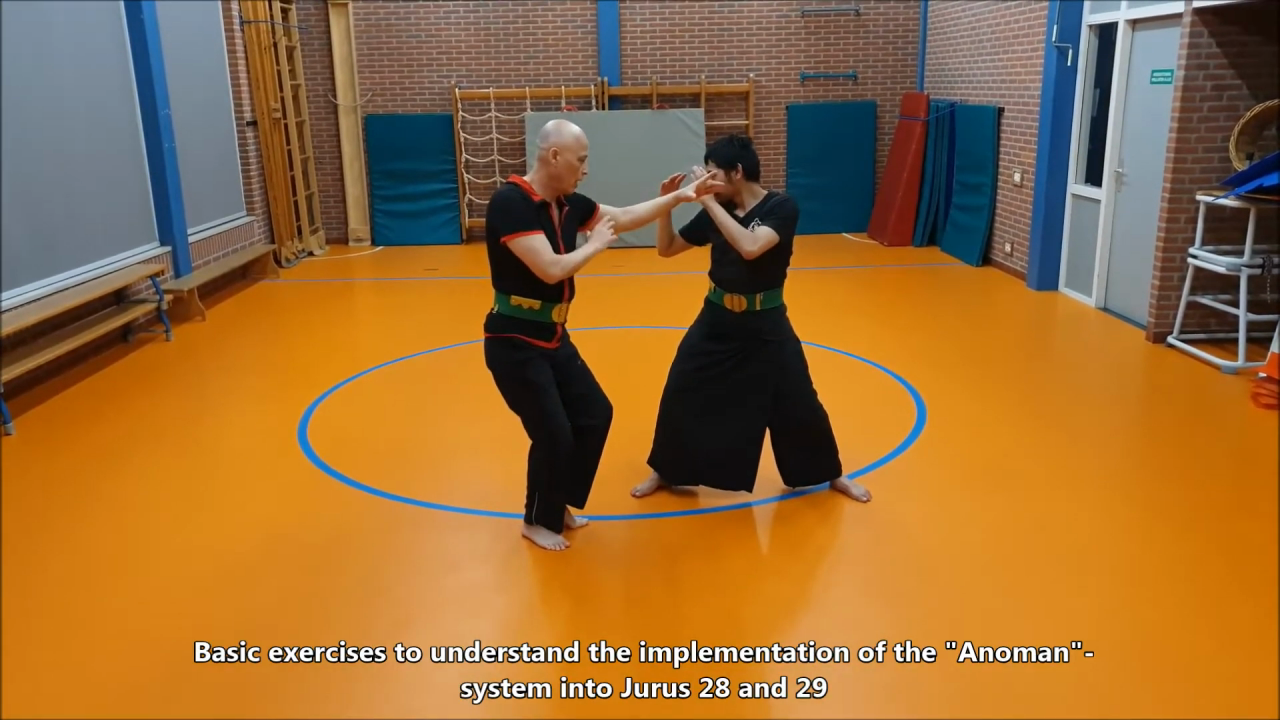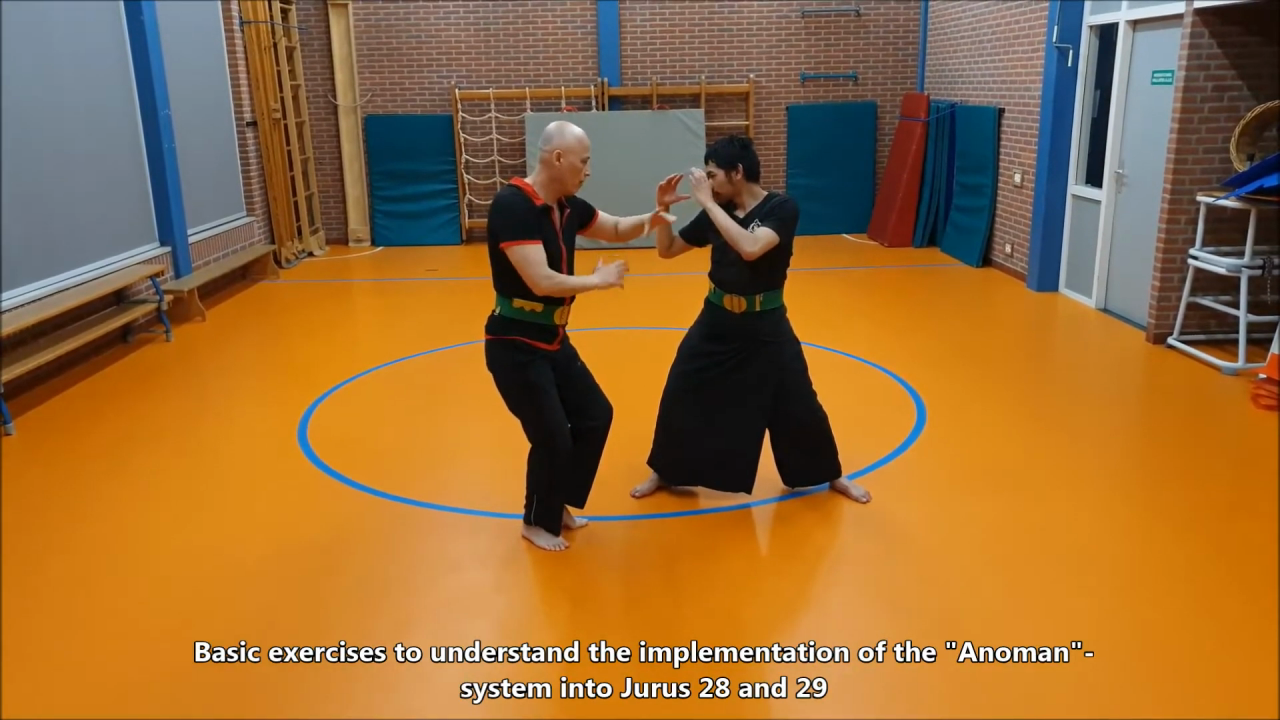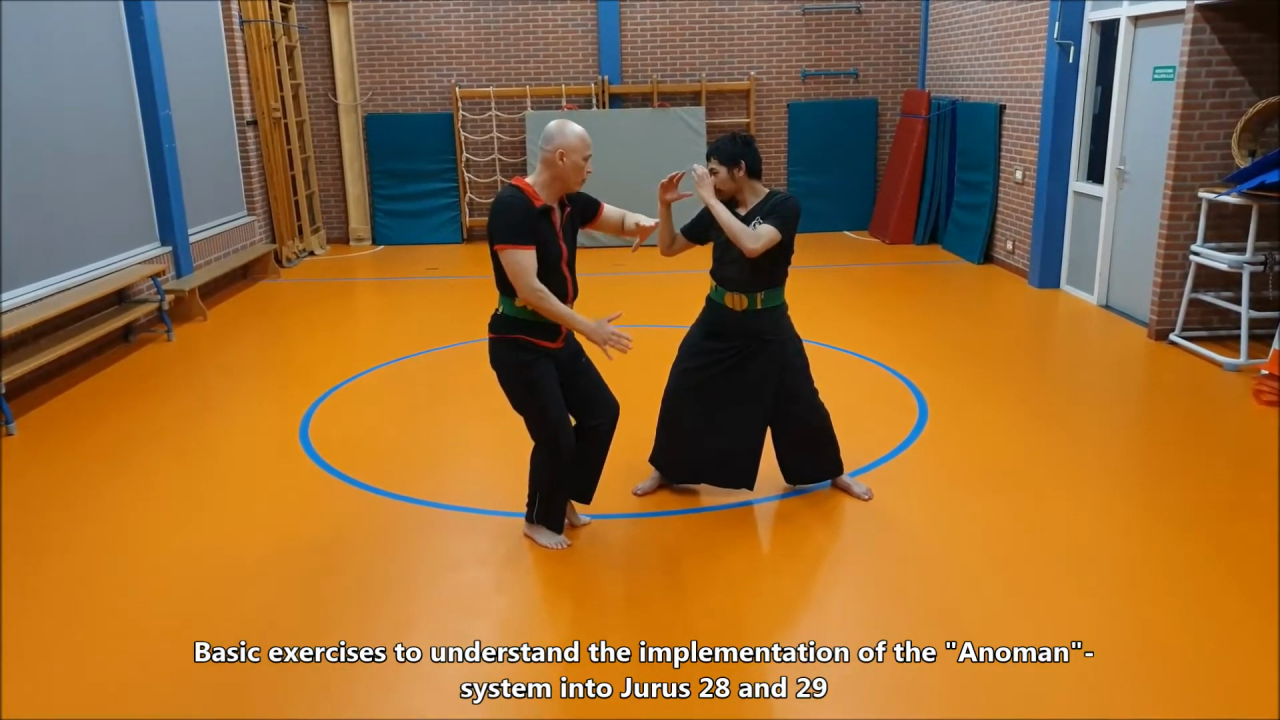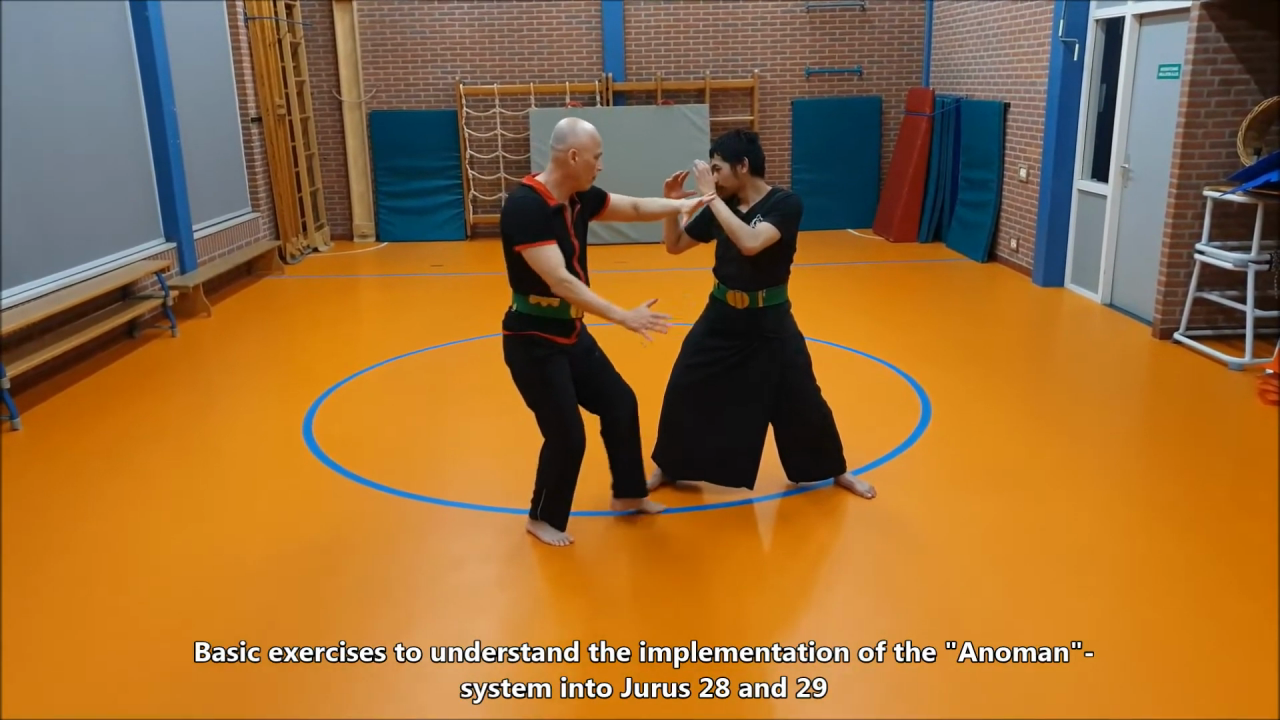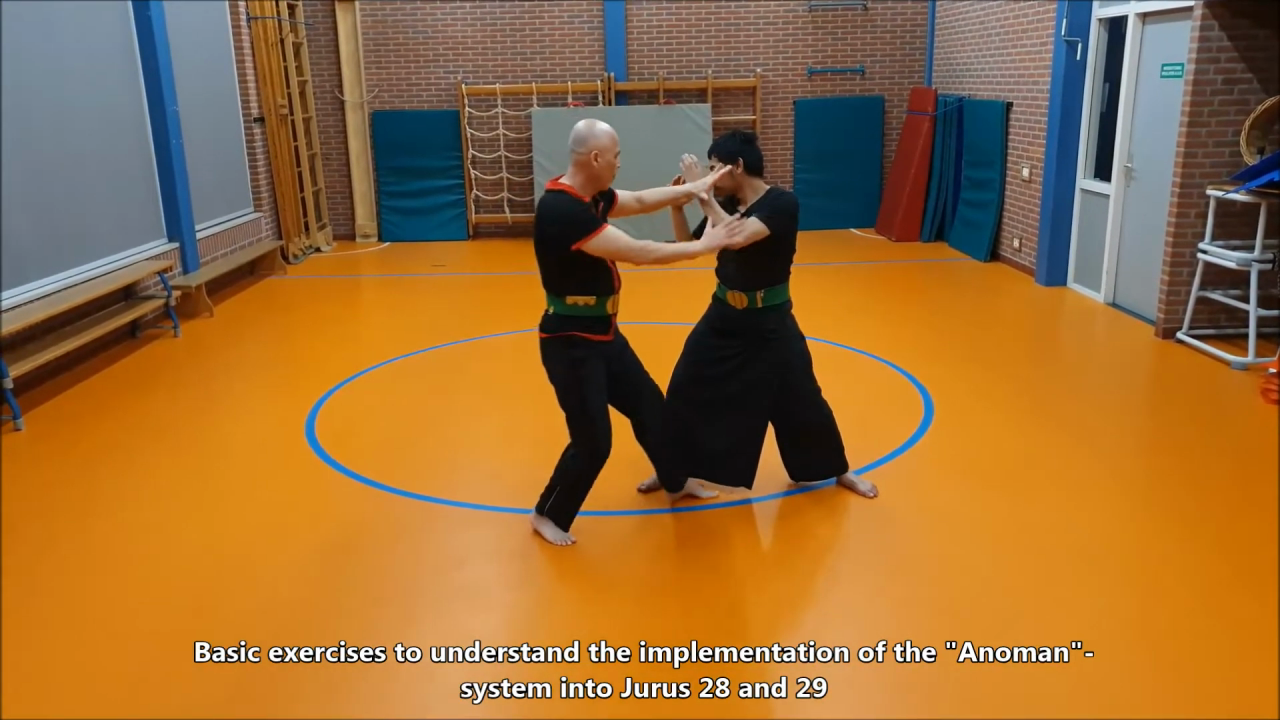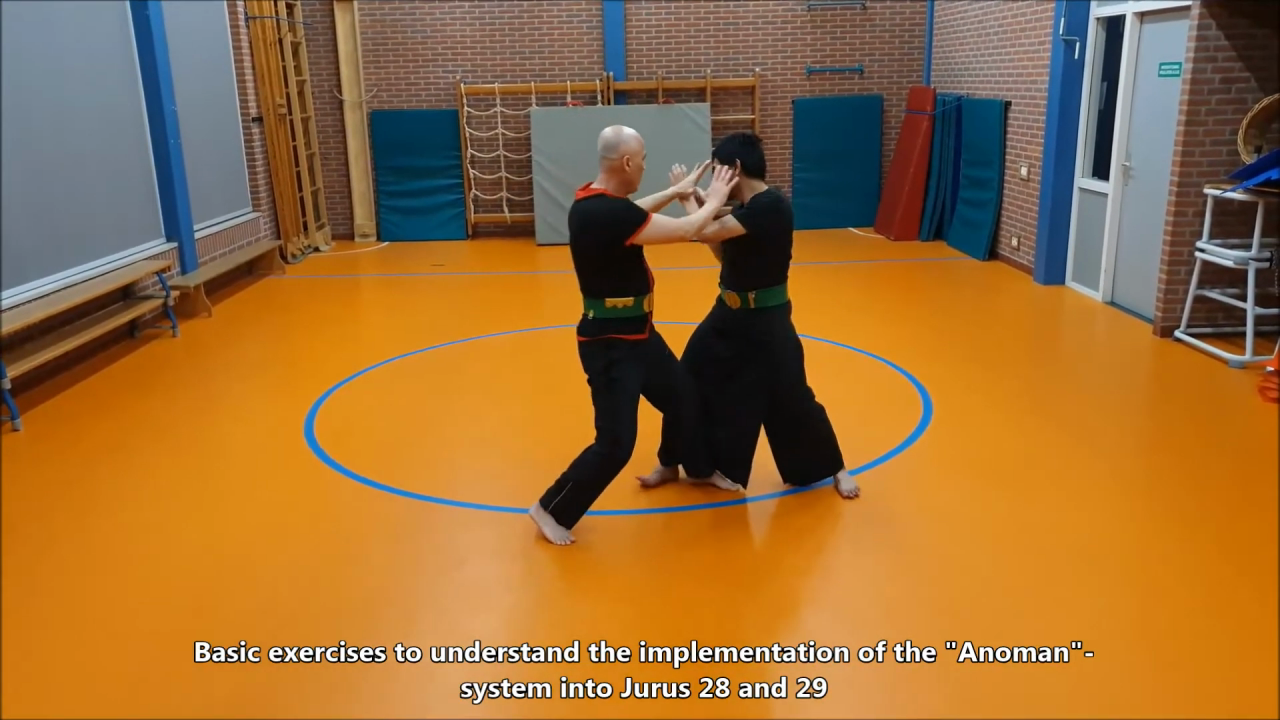
dt=0.4s
person 1, frame 1
left shoulder: (568, 203)
right shoulder: (509, 203)
left elbow: (623, 217)
right elbow: (550, 268)
left wrist: (679, 196)
right wrist: (595, 245)
left hip: (553, 336)
right hip: (515, 341)
left knee: (595, 415)
right knee: (553, 434)
left ankle: (559, 505)
right ankle: (539, 521)
person 1, frame 2
left shoulder: (567, 205)
right shoulder: (511, 205)
left elbow: (616, 229)
right elbow: (541, 281)
left wrist: (647, 220)
right wrist: (598, 280)
left hip: (553, 339)
right hip: (516, 344)
left knee: (595, 416)
right knee: (552, 437)
left ankle: (559, 505)
right ankle: (538, 521)
person 1, frame 3
left shoulder: (570, 202)
right shoulder: (511, 207)
left elbow: (620, 219)
right elbow: (528, 289)
left wrist: (639, 222)
right wrist: (588, 328)
left hip: (557, 336)
right hip: (519, 343)
left knee: (602, 413)
right knee: (555, 436)
left ankle: (564, 499)
right ankle: (540, 520)
person 1, frame 4
left shoulder: (579, 197)
right shoulder: (524, 206)
left elbow: (634, 207)
right elbow: (560, 281)
left wrist: (679, 205)
right wrist: (624, 316)
left hip: (570, 331)
right hip: (533, 339)
left knee: (620, 404)
right knee: (566, 435)
left ankle: (629, 494)
right ankle: (543, 518)
person 1, frame 5
left shoulder: (589, 196)
right shoulder: (560, 210)
left elbow: (639, 201)
right elbow: (634, 252)
left wrist: (691, 189)
right wrist: (700, 247)
left hip: (602, 333)
right hip: (571, 341)
left knee: (649, 405)
right knee: (592, 439)
left ankle: (677, 482)
right ankle: (549, 515)
person 1, frame 6
left shoulder: (596, 201)
right shoulder: (605, 213)
right elbow: (683, 231)
left wrist: (677, 191)
right wrist: (713, 202)
left hip: (636, 332)
right hip: (610, 342)
left knee: (682, 397)
right knee: (616, 442)
left ankle: (700, 469)
right ankle: (551, 510)
person 2, frame 1
left shoulder: (782, 208)
right shoulder: (717, 211)
left elbow: (750, 247)
right elbow: (667, 248)
left wrist: (709, 202)
left hip: (765, 325)
right hip: (715, 321)
left knee: (799, 405)
right knee: (679, 397)
left ankle: (832, 475)
right ankle: (664, 472)
person 2, frame 2
left shoulder: (782, 208)
right shoulder: (717, 211)
left elbow: (750, 248)
right elbow: (667, 250)
left wrist: (707, 202)
right wrist: (663, 207)
left hip: (765, 326)
right hip: (716, 322)
left knee: (799, 406)
right knee: (679, 398)
left ankle: (832, 475)
right ankle: (663, 472)
person 2, frame 3
left shoulder: (784, 206)
right shoulder: (719, 210)
left elbow: (752, 245)
right elbow: (669, 248)
left wrist: (709, 199)
right wrist: (665, 205)
left hip: (766, 324)
right hip: (717, 319)
left knee: (800, 403)
right knee: (681, 395)
left ankle: (834, 473)
right ankle: (666, 470)
person 2, frame 4
left shoulder: (785, 204)
right shoulder: (722, 206)
left elbow: (750, 243)
right elbow: (674, 245)
left wrist: (710, 196)
right wrist: (671, 203)
left hip: (769, 320)
right hip: (720, 316)
left knee: (801, 401)
right knee: (683, 391)
left ankle: (837, 471)
right ankle: (667, 468)
person 2, frame 5
left shoulder: (782, 203)
right shoulder: (727, 206)
left elbow: (737, 238)
left wrist: (701, 191)
right wrist: (677, 206)
left hip: (770, 320)
right hip: (723, 315)
left knee: (801, 400)
right knee: (684, 390)
left ankle: (839, 470)
right ankle: (670, 468)
person 2, frame 6
left shoulder: (771, 205)
right shoulder: (743, 208)
left elbow: (707, 233)
right elbow: (723, 252)
left wrist: (685, 195)
right wrist: (699, 206)
left hip: (766, 321)
right hip: (728, 315)
left knee: (792, 401)
left ankle: (834, 469)
right ankle: (670, 465)
